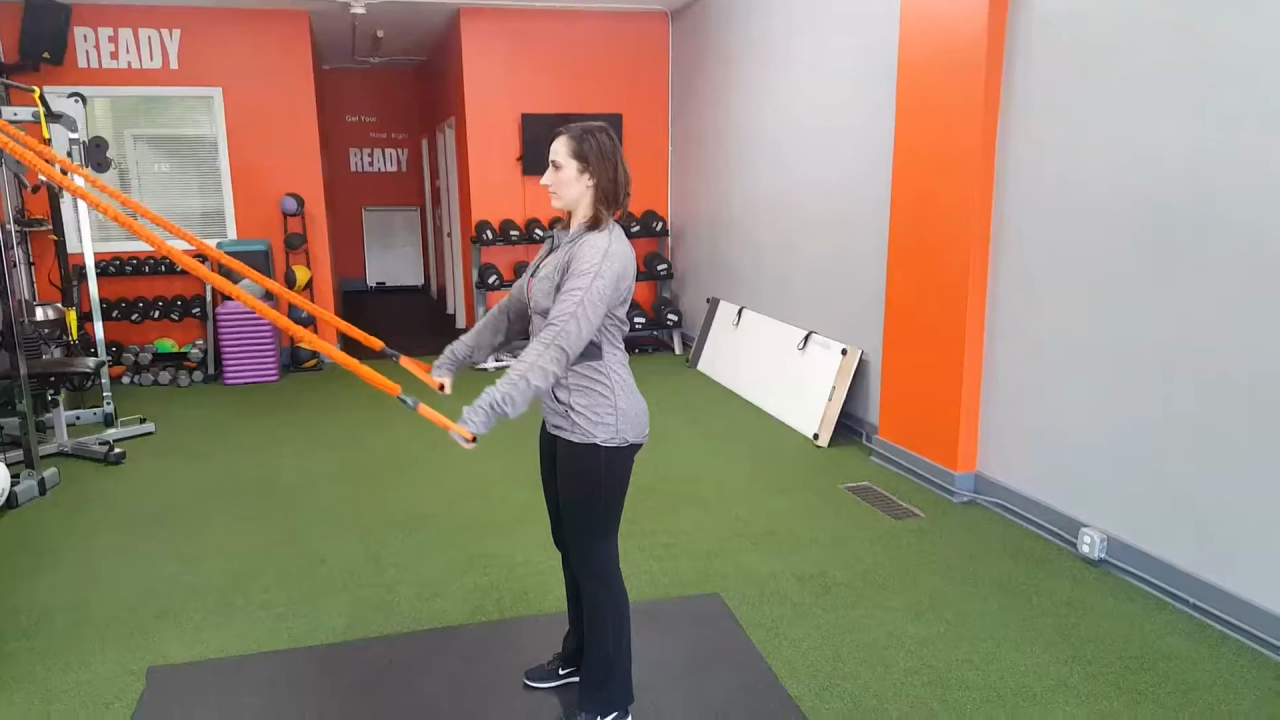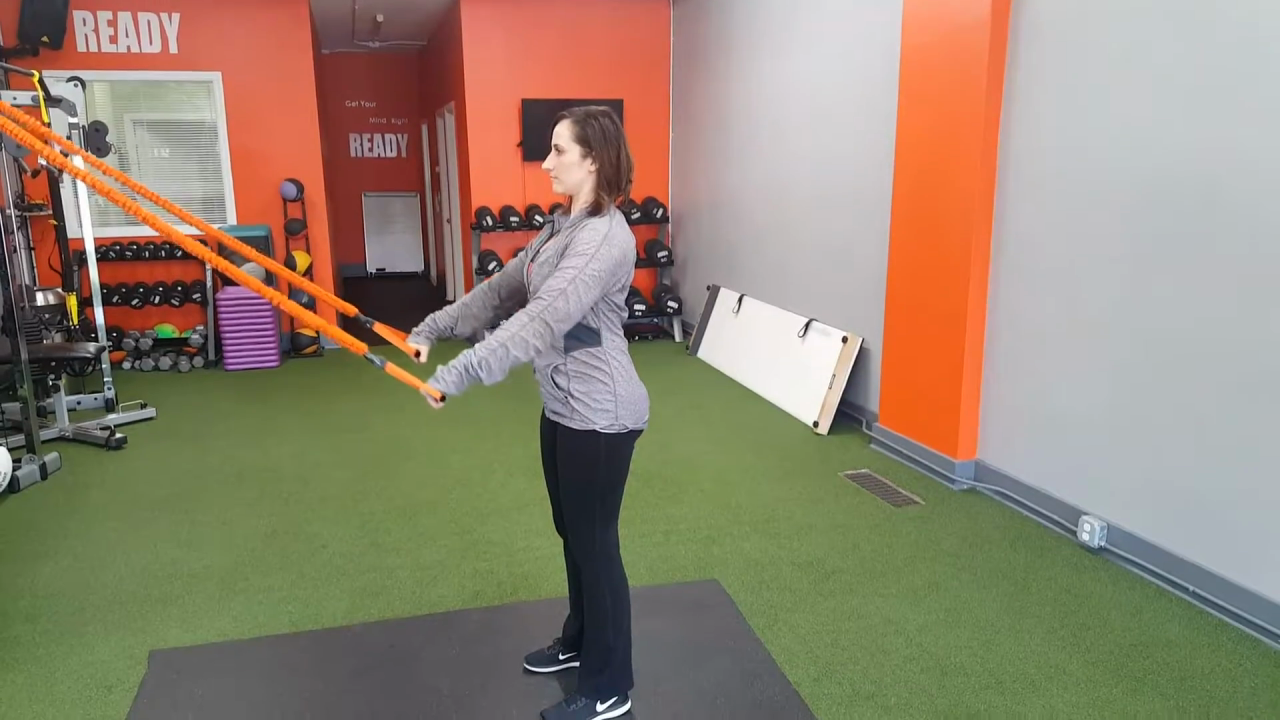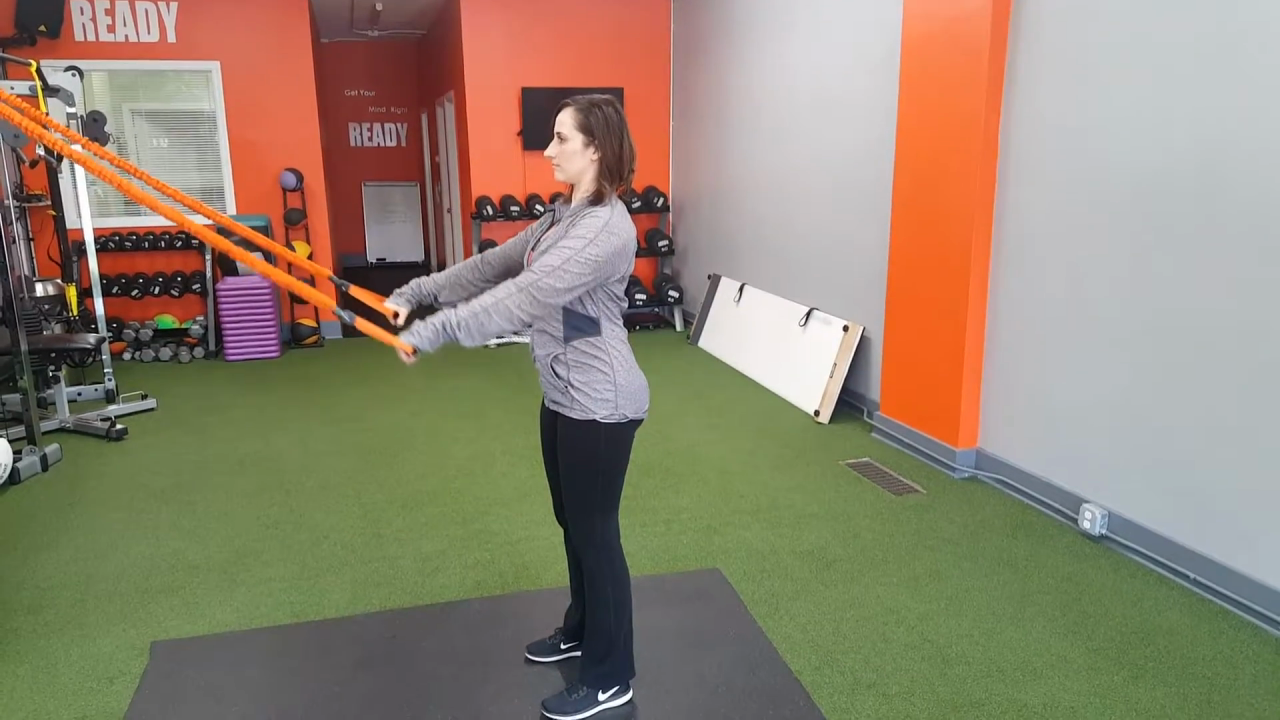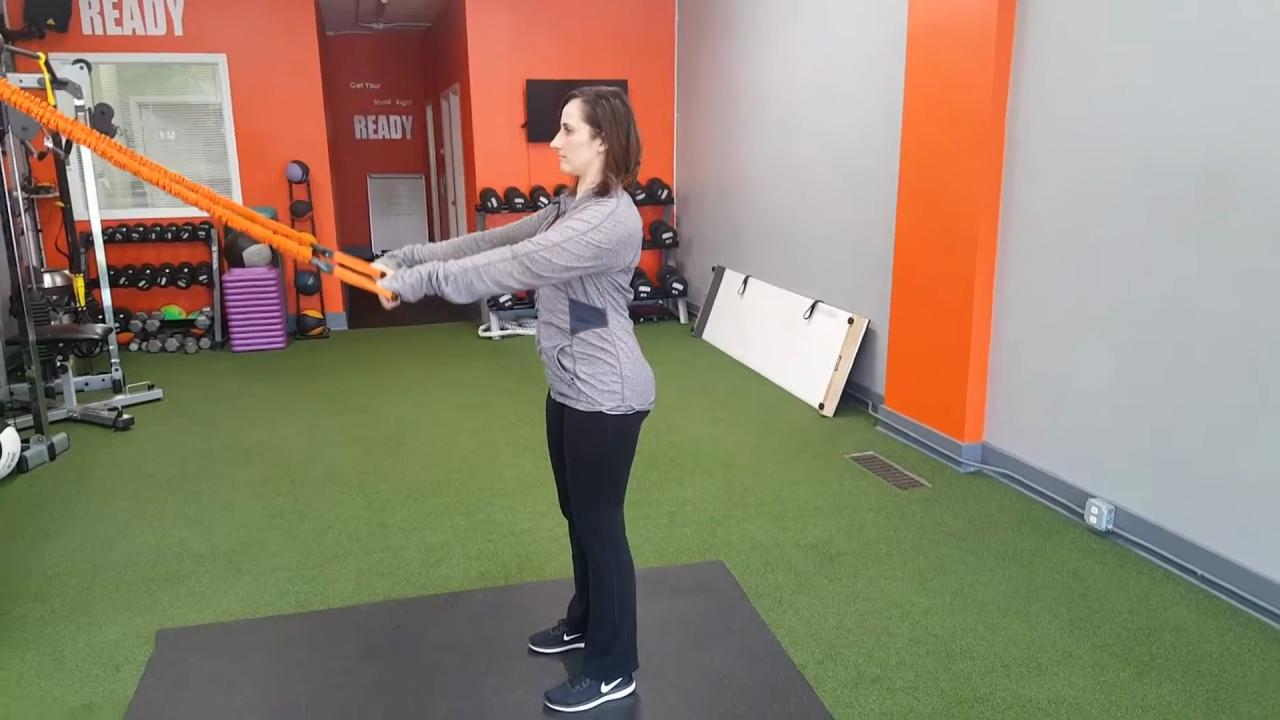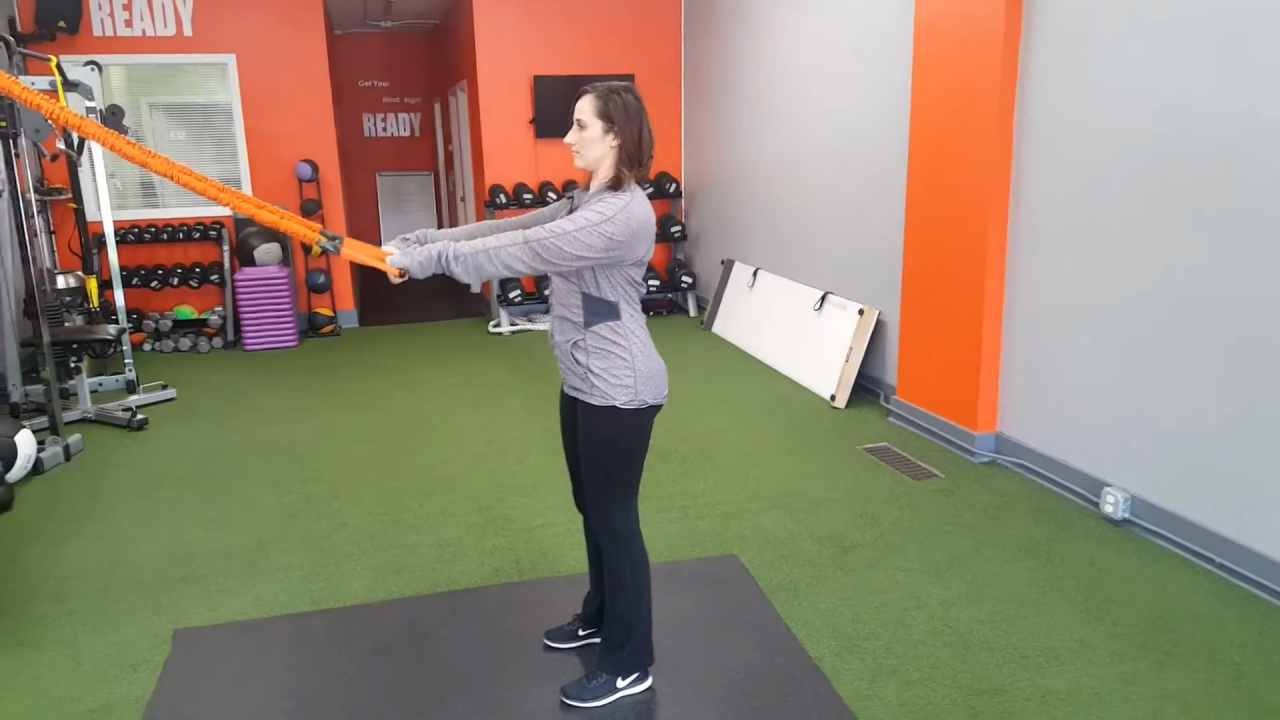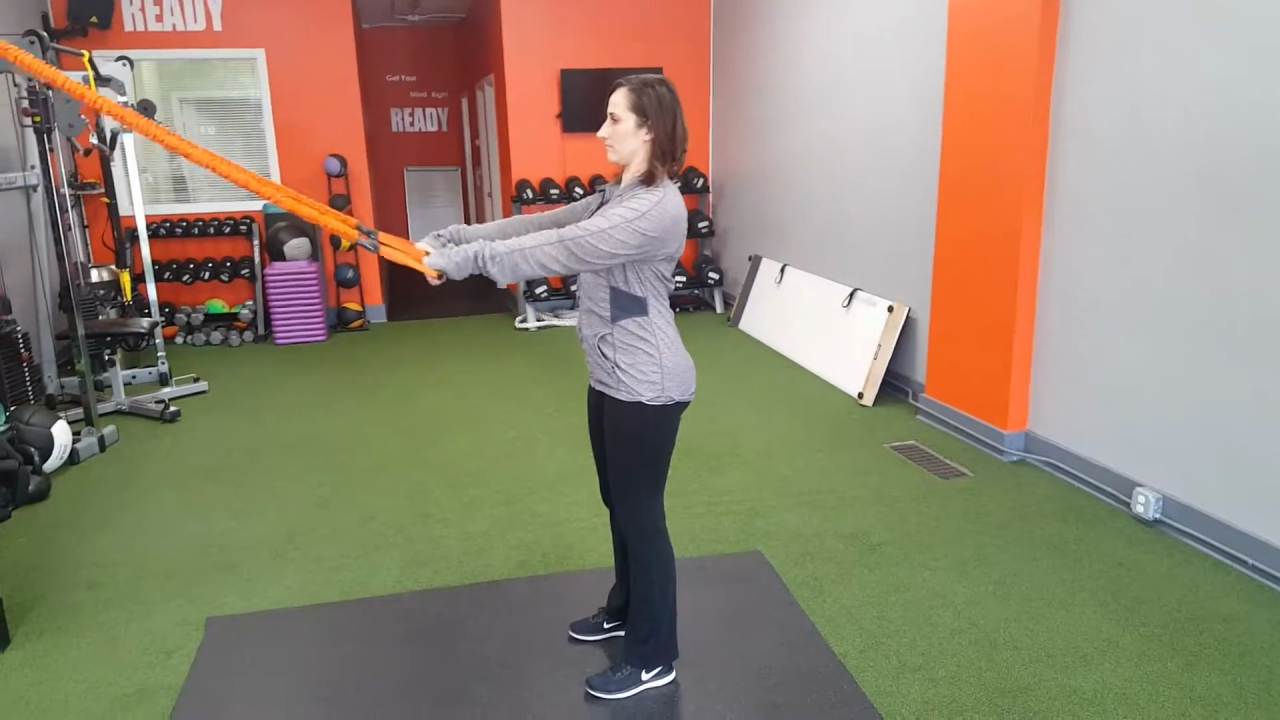
dt=0.4s
person 1, frame 1
left shoulder: (604, 252)
right shoulder: (564, 242)
left elbow: (559, 341)
right elbow: (512, 312)
left wrist: (484, 412)
right wrist: (451, 359)
left hip: (600, 429)
right hip: (564, 422)
left knee: (594, 557)
right knee: (570, 547)
right ankle: (580, 652)
person 1, frame 2
left shoulder: (605, 237)
right shoulder: (564, 227)
left elbow: (545, 318)
right elbow: (504, 288)
left wrist: (458, 374)
right wrist: (432, 328)
left hip: (599, 414)
right hip: (564, 408)
left knee: (594, 542)
right knee: (572, 533)
right ankle: (580, 640)
person 1, frame 3
left shoulder: (606, 227)
right shoulder: (564, 215)
left elbow: (530, 294)
right elbow: (494, 264)
left wrist: (434, 331)
right wrist: (414, 294)
left hip: (600, 404)
right hip: (564, 397)
left knee: (595, 532)
right knee: (572, 523)
right ankle: (581, 629)
person 1, frame 4
left shoulder: (612, 219)
right shoulder: (570, 207)
left elbow: (520, 266)
right elbow: (495, 241)
left wrist: (420, 280)
right wrist: (405, 258)
left hip: (606, 396)
right hip: (570, 389)
left knee: (600, 524)
right knee: (577, 515)
left ankle: (612, 670)
right ankle: (584, 621)
person 1, frame 5
left shoulder: (624, 212)
right shoulder: (585, 202)
left elbow: (528, 250)
right elbow: (510, 227)
left wrist: (429, 258)
right wrist: (416, 241)
left hip: (619, 390)
right hip: (584, 383)
left knee: (614, 518)
right knee: (592, 509)
left ankle: (629, 664)
right ankle: (600, 616)
person 1, frame 6
left shoulder: (658, 208)
right shoulder: (617, 197)
left elbow: (563, 248)
right elbow: (543, 224)
left wrist: (464, 260)
right wrist: (451, 237)
left hip: (647, 386)
right hip: (612, 378)
left knee: (640, 513)
right knee: (618, 504)
left ankle: (653, 657)
right ankle: (624, 608)
